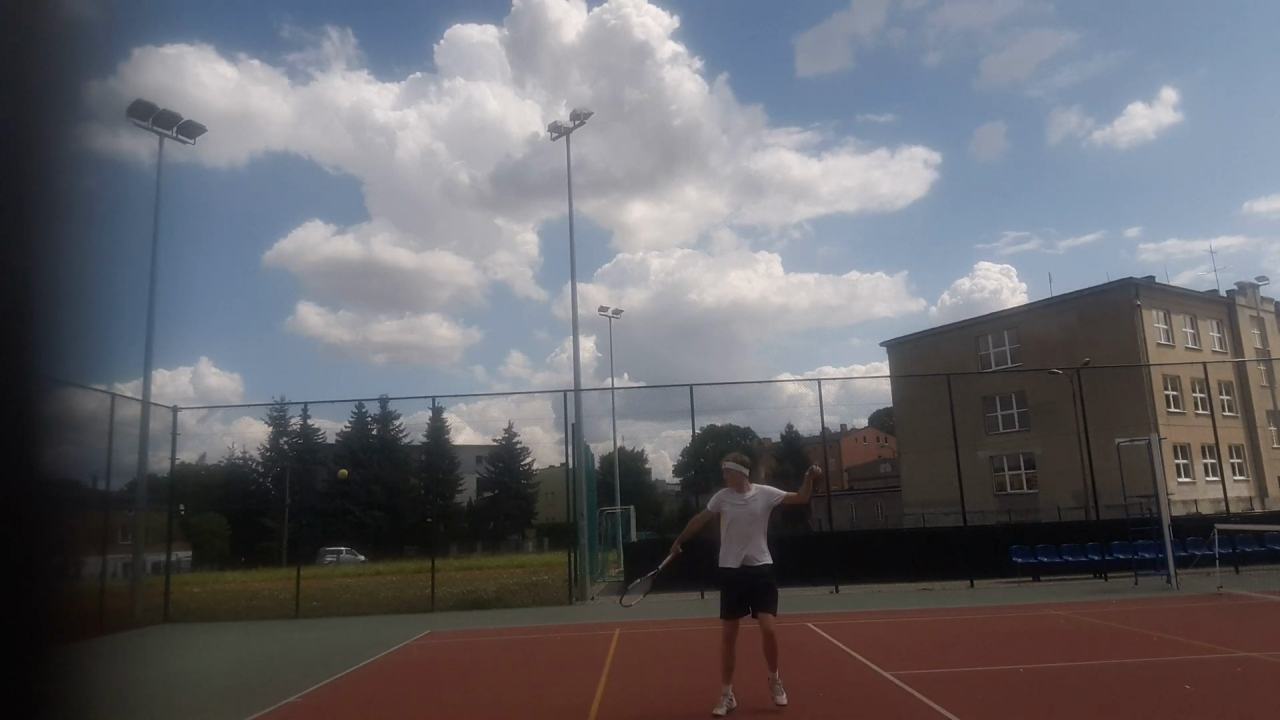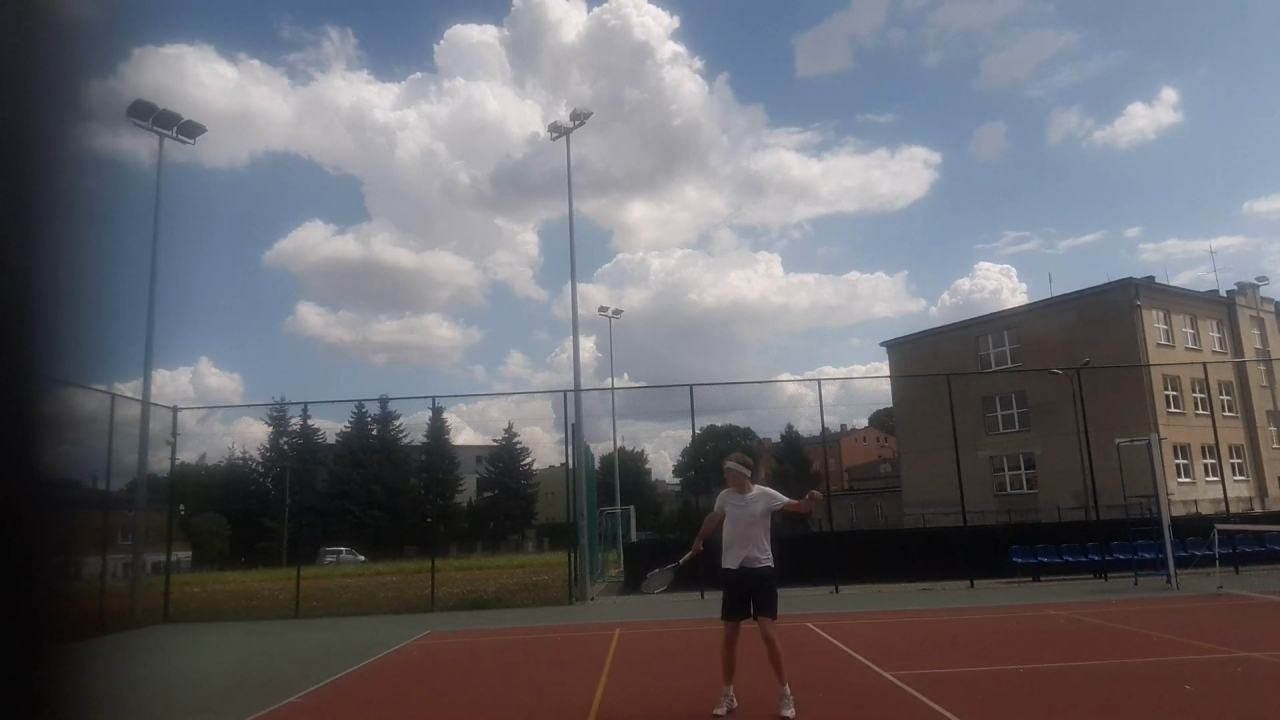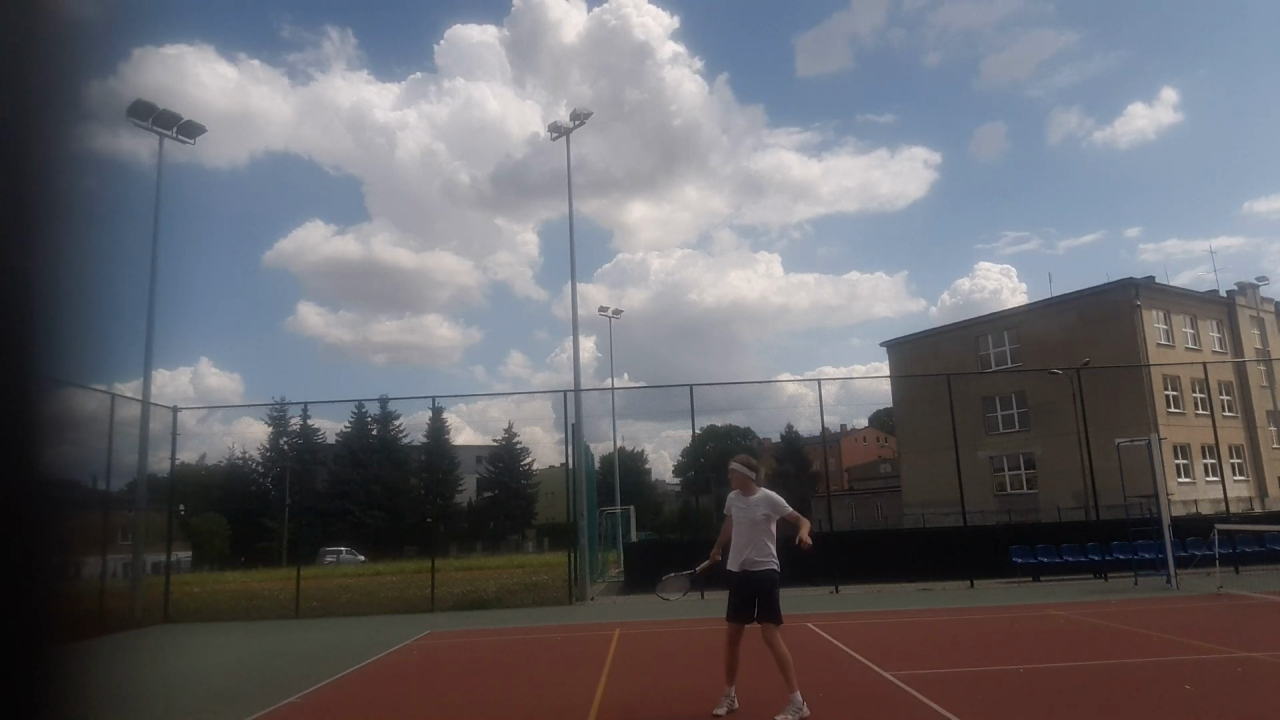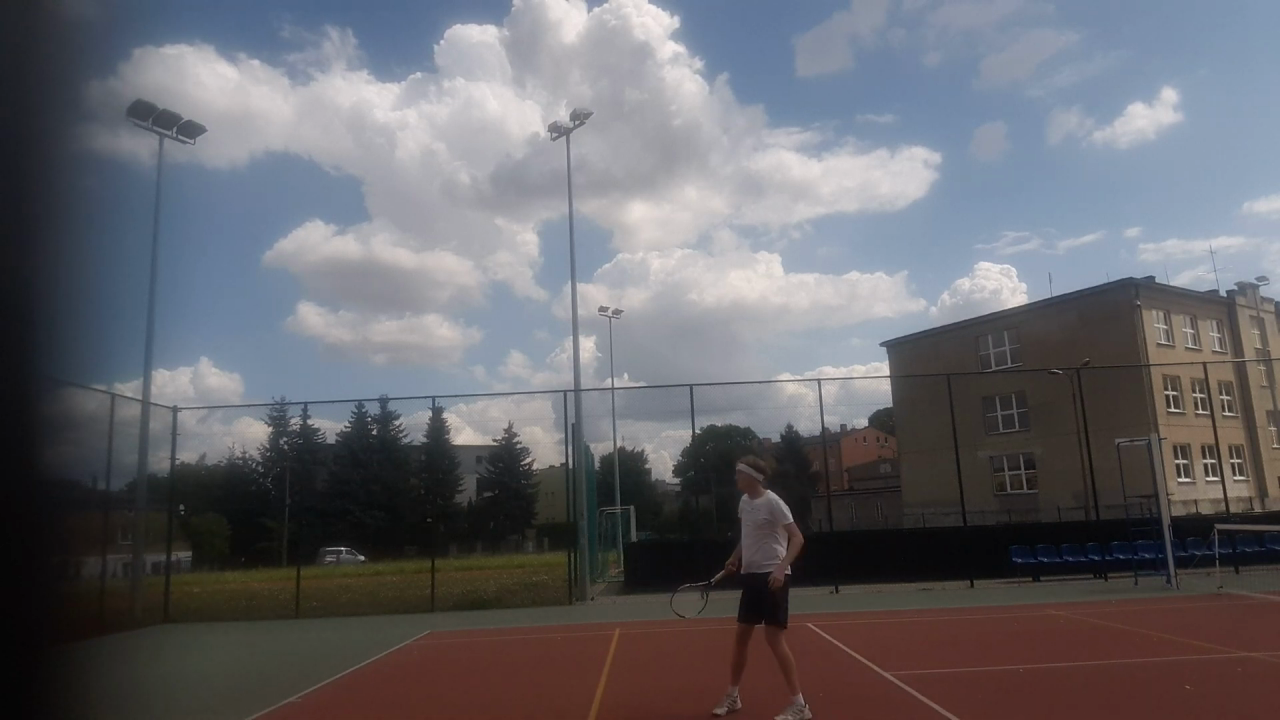
dt=0.1s
person 1, frame 1
left shoulder: (765, 493)
right shoulder: (722, 496)
left elbow: (802, 498)
right elbow: (700, 519)
left wrist: (809, 479)
right wrist: (678, 541)
left hip: (760, 567)
right hip: (731, 570)
left knee: (769, 628)
right knee: (729, 633)
left ankle: (774, 678)
right ankle: (727, 695)
person 1, frame 2
left shoulder: (766, 495)
right shoulder: (724, 496)
left elbow: (801, 508)
right elbow: (712, 519)
left wrist: (811, 500)
right wrist: (698, 540)
left hip: (760, 569)
right hip: (733, 571)
left knee: (767, 632)
right knee: (729, 634)
left ankle: (786, 694)
right ankle: (728, 695)
person 1, frame 3
left shoulder: (769, 499)
right shoulder: (733, 498)
left elbow: (802, 520)
left wrist: (803, 534)
right wrist: (717, 549)
left hip: (765, 573)
right hip: (739, 574)
left knee: (772, 637)
right knee: (732, 636)
right ankle: (729, 696)
person 1, frame 4
left shoulder: (772, 502)
right shoulder: (744, 501)
left elbow: (796, 538)
left wrist: (782, 568)
right wrist: (735, 558)
left hip: (773, 578)
right hip: (755, 578)
left knee: (774, 639)
right knee: (741, 637)
right ankle: (732, 696)
